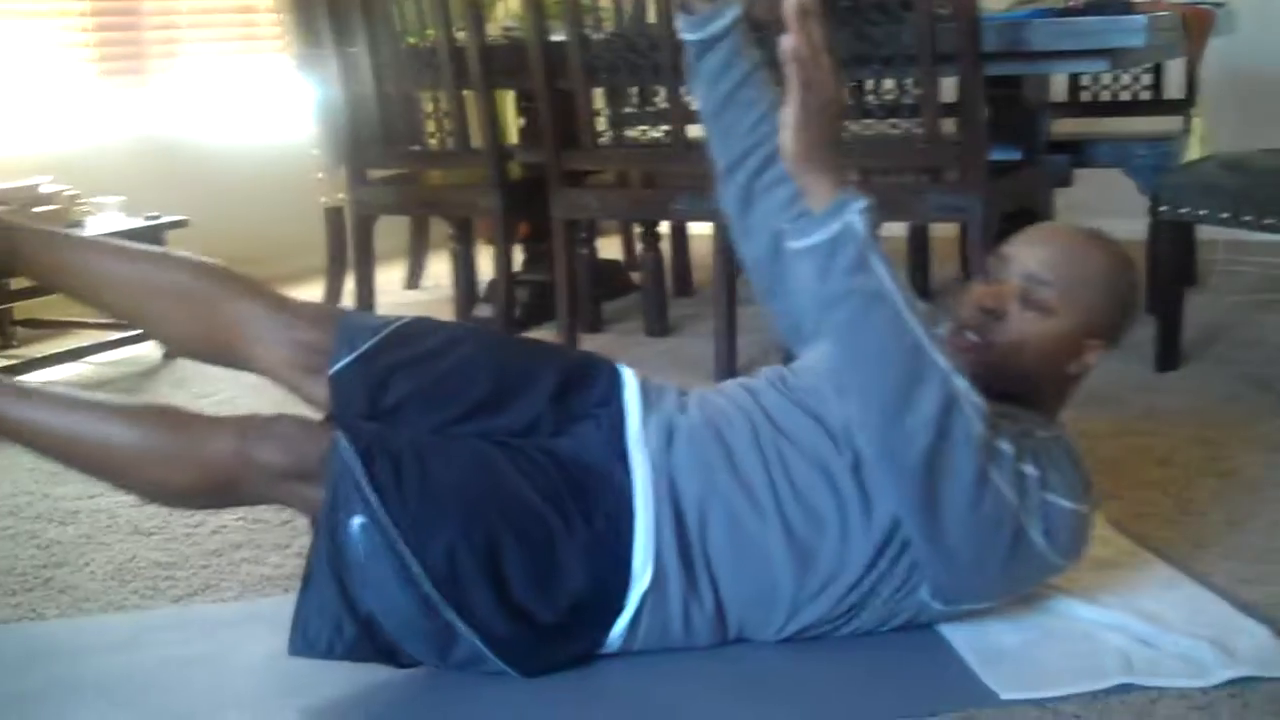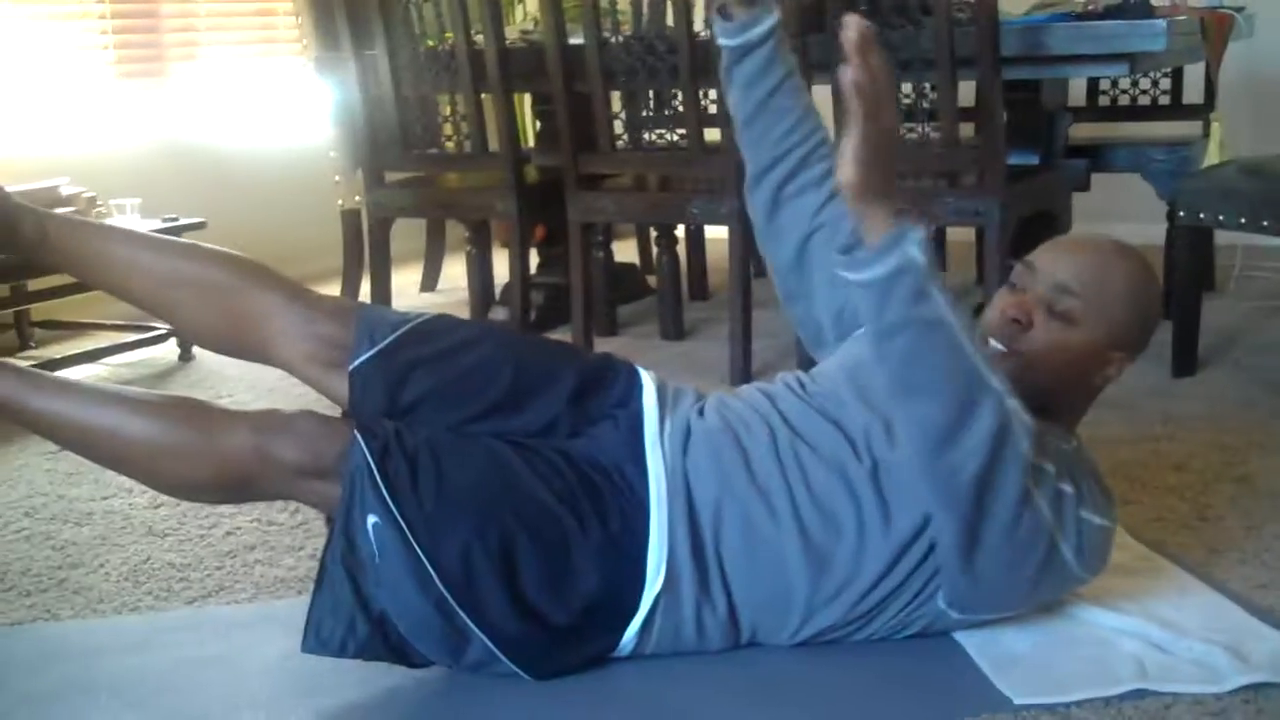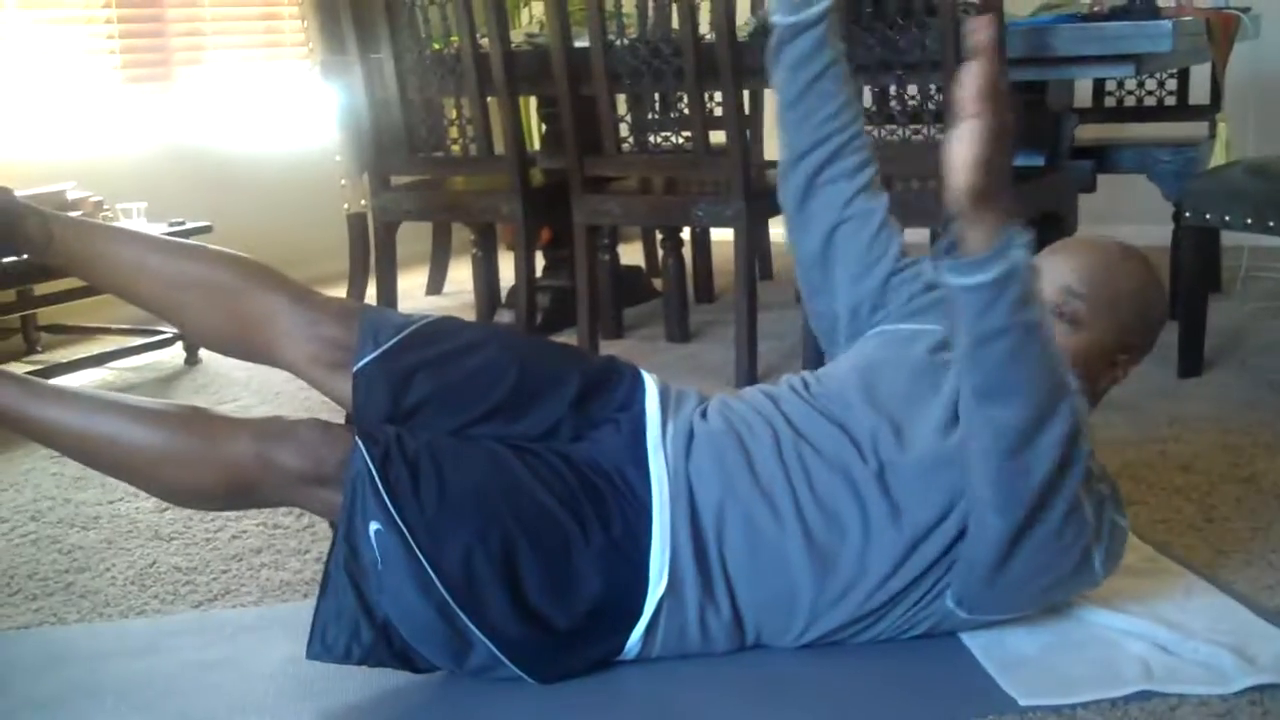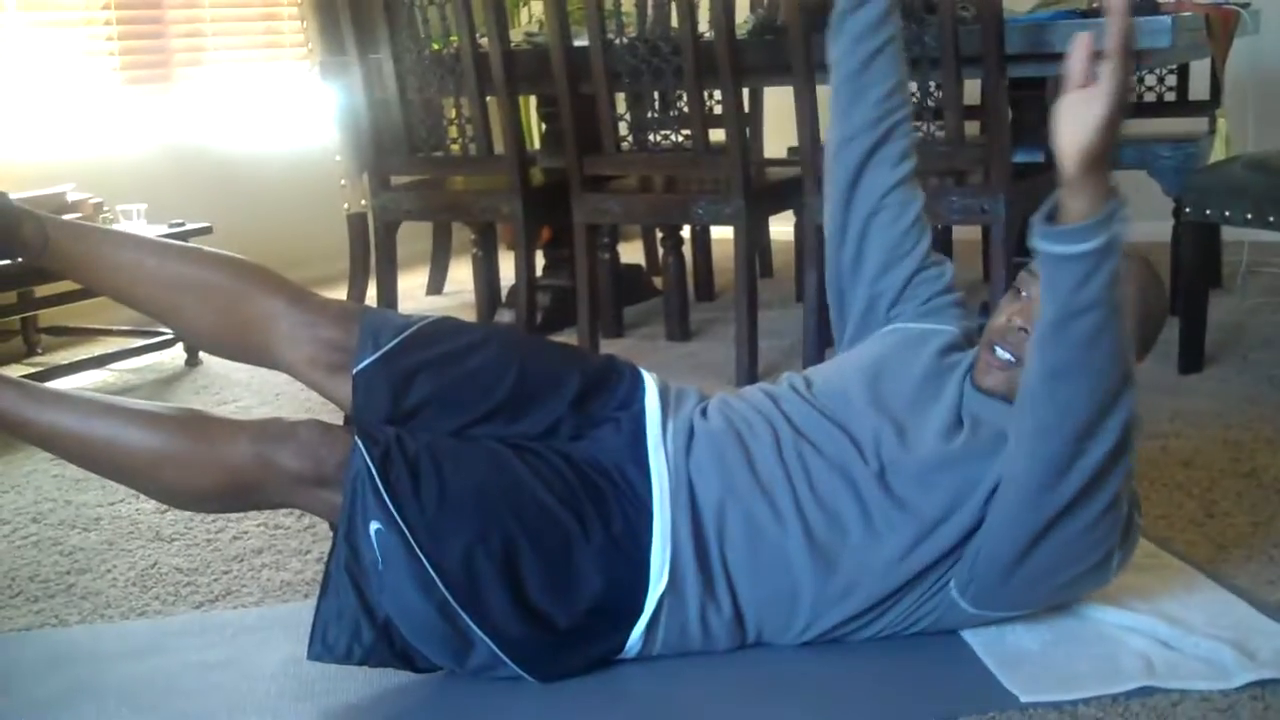
dt=0.2s
person 1, frame 1
left shoulder: (1030, 508)
right shoulder: (918, 353)
left elbow: (918, 438)
right elbow: (767, 212)
left wrist: (825, 187)
left hip: (614, 561)
right hip: (617, 417)
left knee: (275, 458)
right knee: (284, 335)
person 1, frame 2
left shoulder: (1056, 523)
right shoulder: (929, 349)
left elbow: (965, 456)
right elbow: (794, 199)
left wrist: (882, 218)
left hip: (624, 562)
right hip: (636, 421)
left knee: (284, 450)
right knee: (304, 327)
person 1, frame 3
left shoulder: (1065, 525)
right shoulder: (925, 327)
left elbow: (1019, 433)
right elbow: (828, 188)
left wrist: (980, 221)
left hip: (628, 566)
right hip: (640, 425)
left knee: (288, 459)
right knee: (308, 331)
person 1, frame 4
left shoulder: (1072, 525)
right shoulder: (929, 331)
left elbow: (1074, 409)
right elbow: (869, 172)
left wrist: (1080, 195)
left hip: (631, 559)
right hip: (637, 420)
left knee: (287, 460)
right knee: (309, 332)
